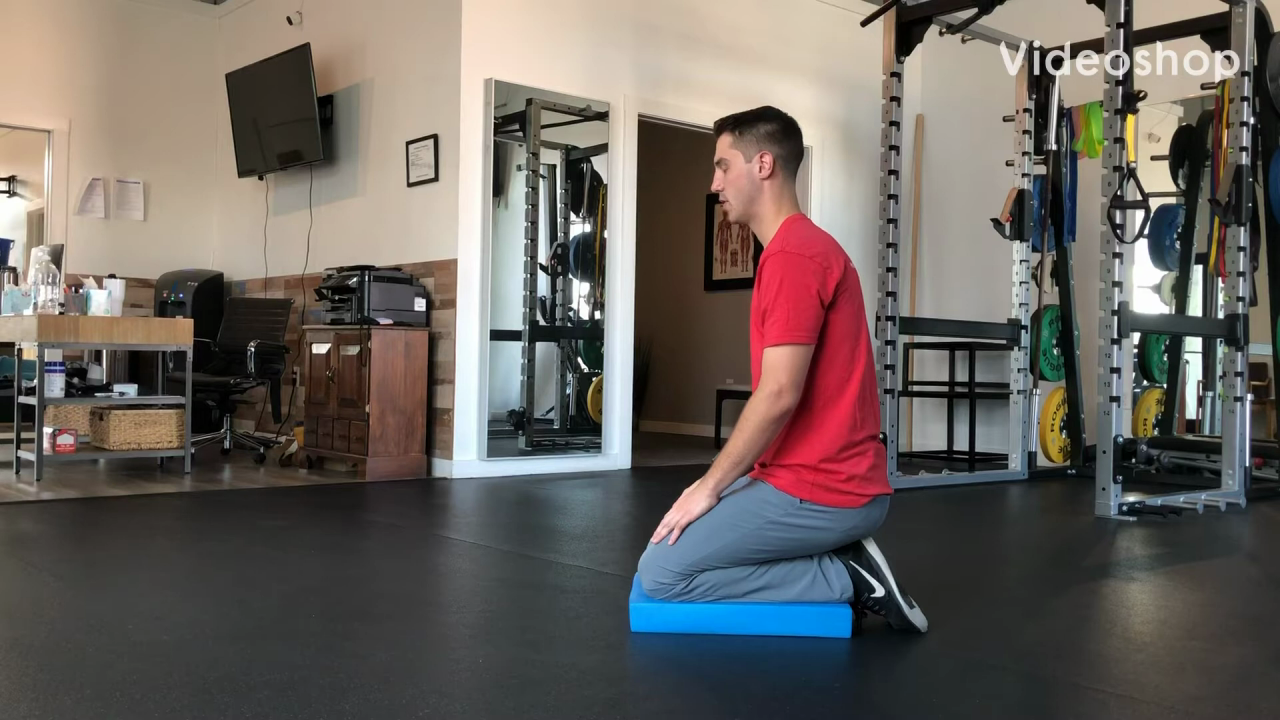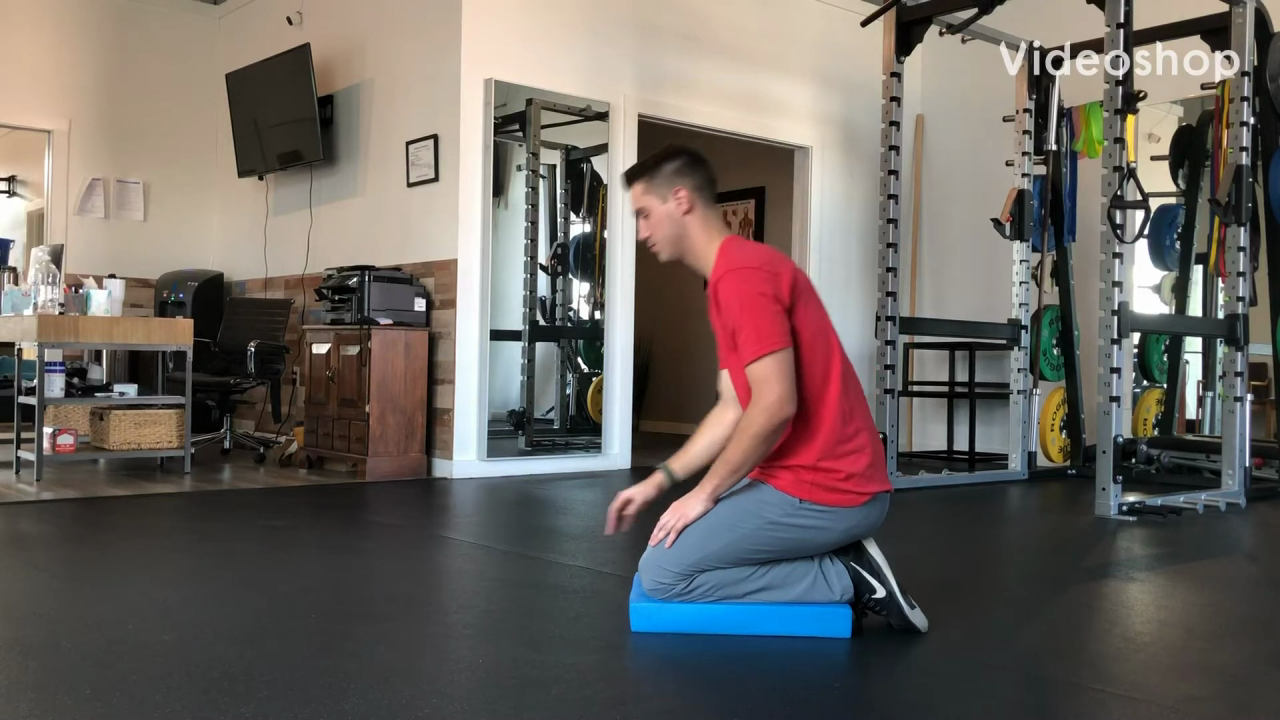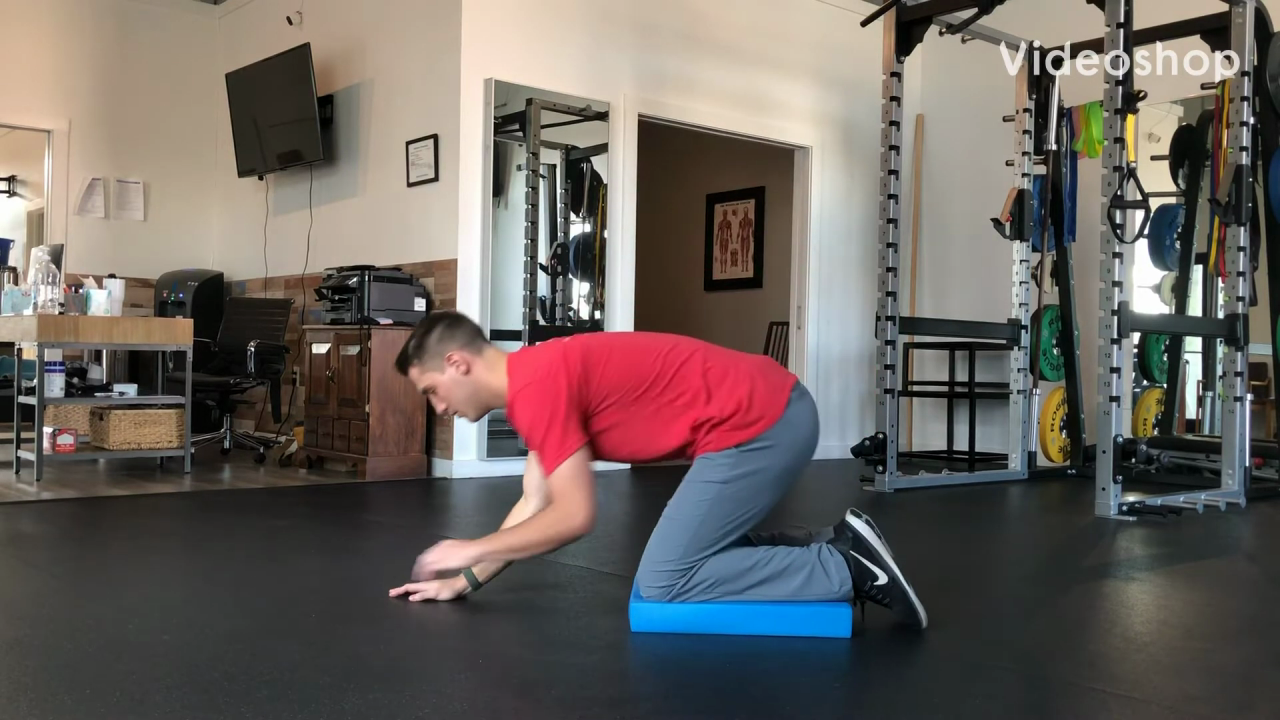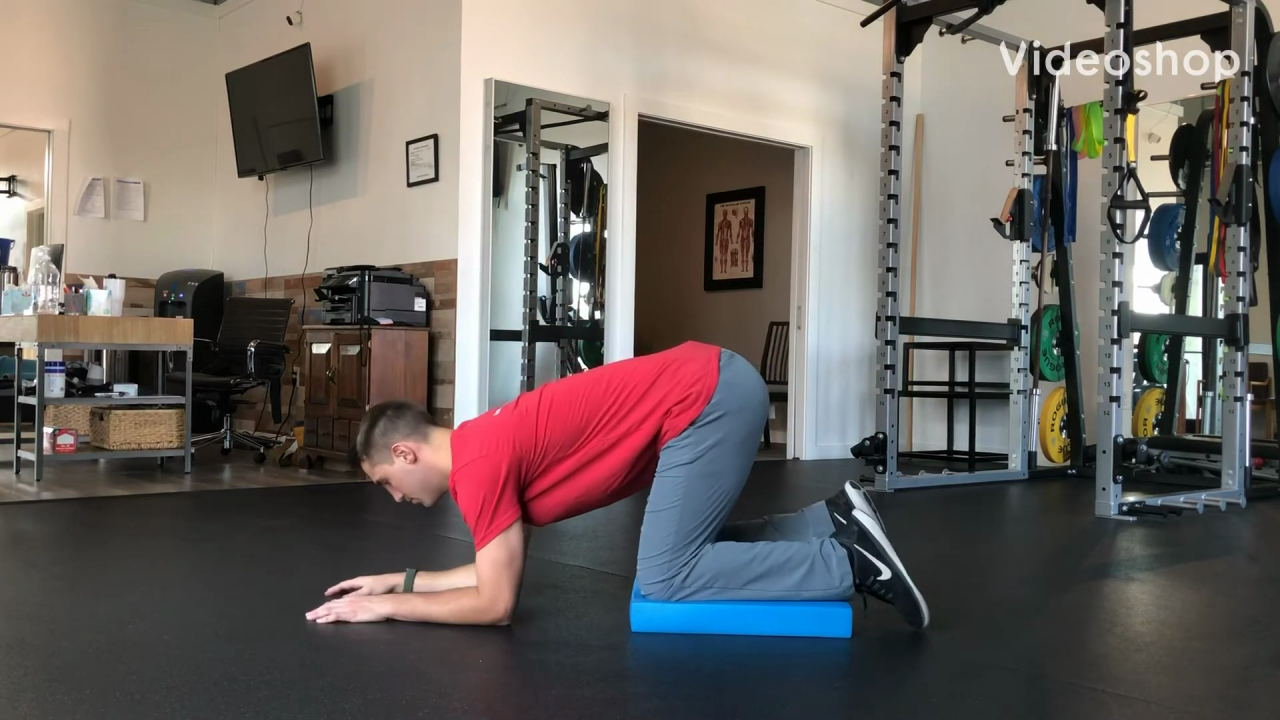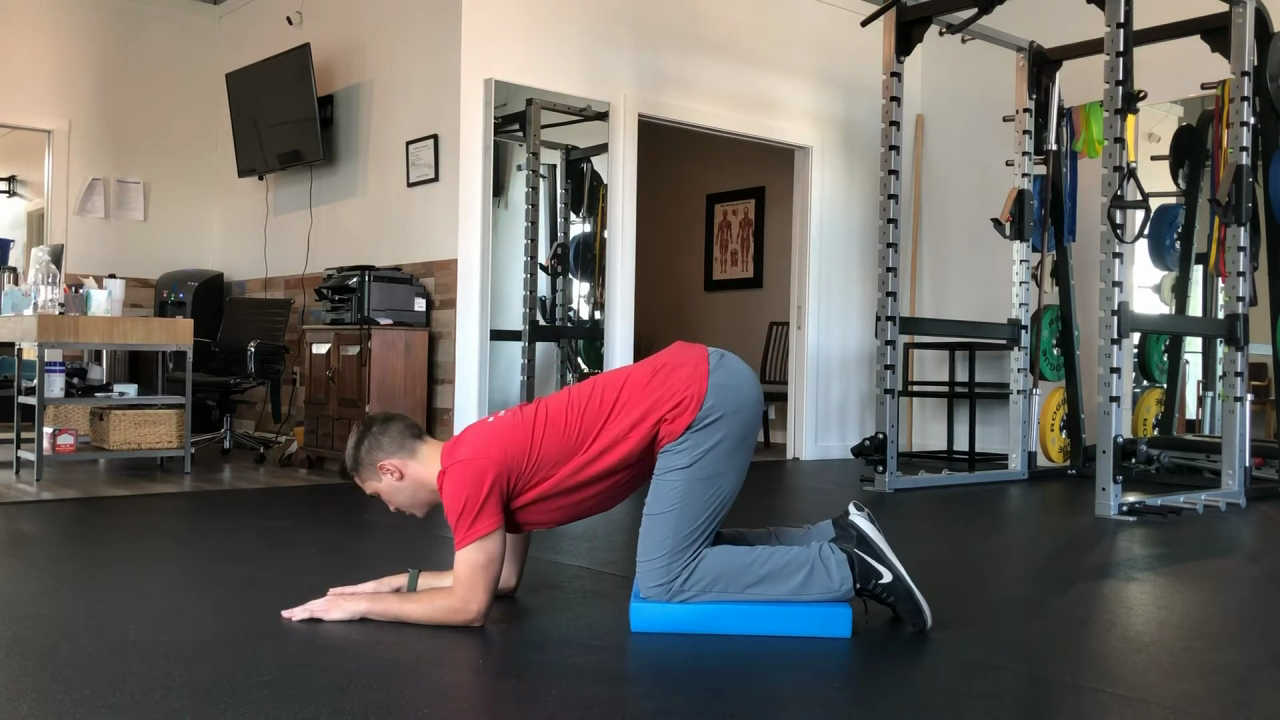
dt=1s
person 1, frame 1
left shoulder: (793, 257)
right shoulder: (803, 249)
left elbow: (778, 396)
left wrist: (709, 487)
right wrist: (717, 482)
left hip: (818, 490)
right hip: (827, 477)
left knee: (662, 572)
right knee: (676, 541)
left ankle: (844, 578)
right ankle: (838, 562)
person 1, frame 2
left shoulder: (742, 275)
right shoulder: (730, 279)
left elbow: (776, 408)
right elbow: (733, 408)
left wrist: (704, 493)
right wrist: (660, 481)
left hip: (823, 490)
right hip: (820, 476)
left knee: (663, 573)
right knee: (674, 546)
left ankle: (844, 581)
right ankle: (835, 565)
person 1, frame 3
left shoulder: (534, 388)
right shoulder: (539, 372)
left elbow: (575, 516)
right elbow: (535, 505)
left wrist: (471, 551)
right wrist: (466, 576)
left hip: (759, 424)
right hip: (774, 409)
left knee: (664, 584)
right knee: (694, 551)
left ankle: (849, 568)
right ankle: (837, 545)
person 1, frame 4
left shoulder: (477, 465)
right shoulder: (492, 446)
left elbow: (496, 603)
right elbow: (495, 570)
left wrist: (386, 607)
right wrist: (397, 580)
left hip: (708, 398)
right hip: (719, 385)
left knee: (666, 578)
right knee: (686, 549)
left ankle: (849, 563)
right ankle: (834, 519)
person 1, frame 5
left shoulder: (465, 473)
right shoulder: (487, 458)
left elbow: (469, 605)
right elbow: (501, 576)
left wrist: (363, 606)
right wrist: (400, 582)
left hip: (704, 399)
right hip: (712, 383)
left knee: (665, 582)
right knee: (685, 552)
left ankle: (848, 567)
right ankle: (837, 536)
